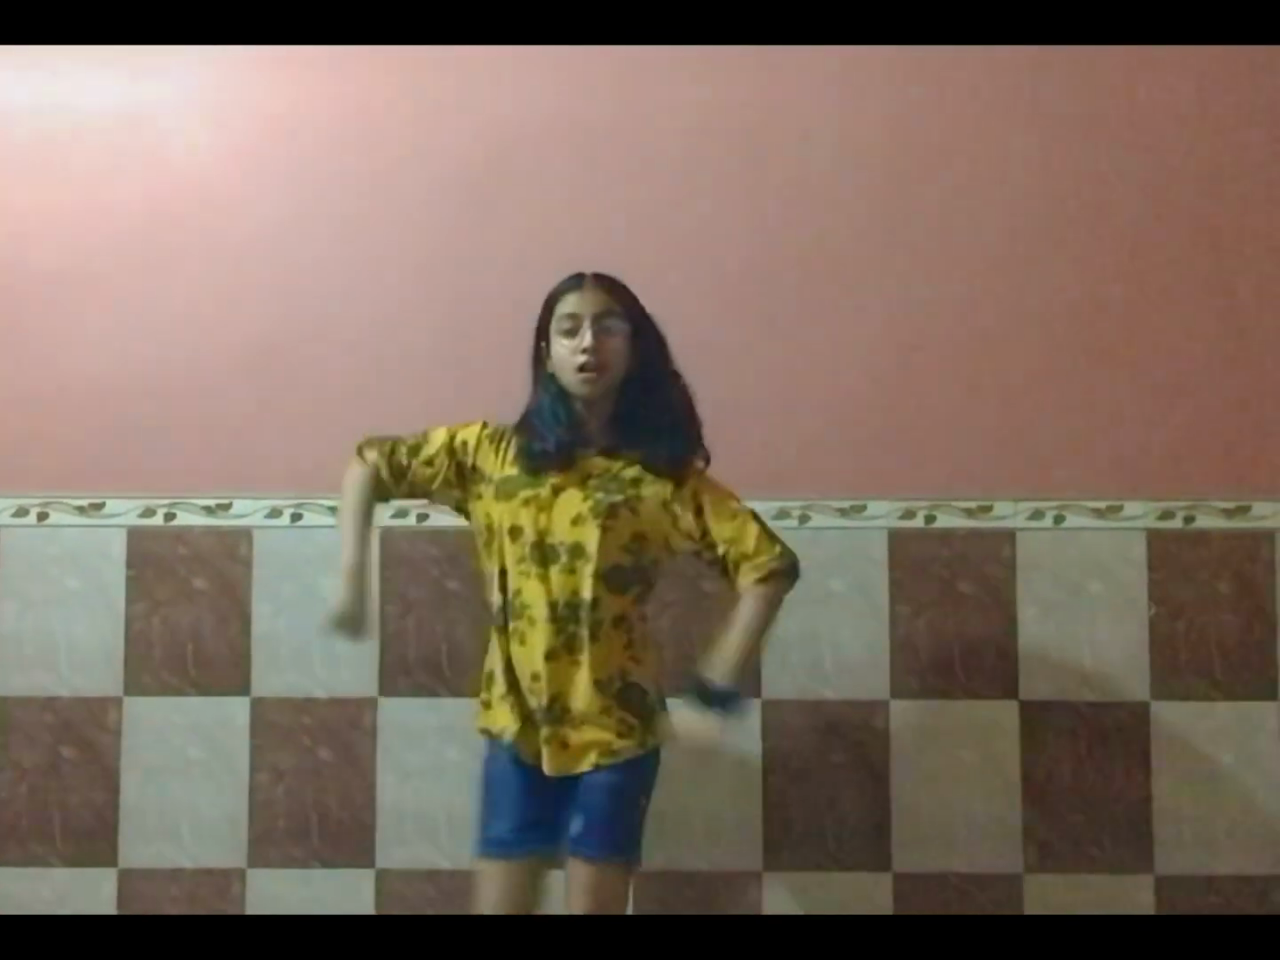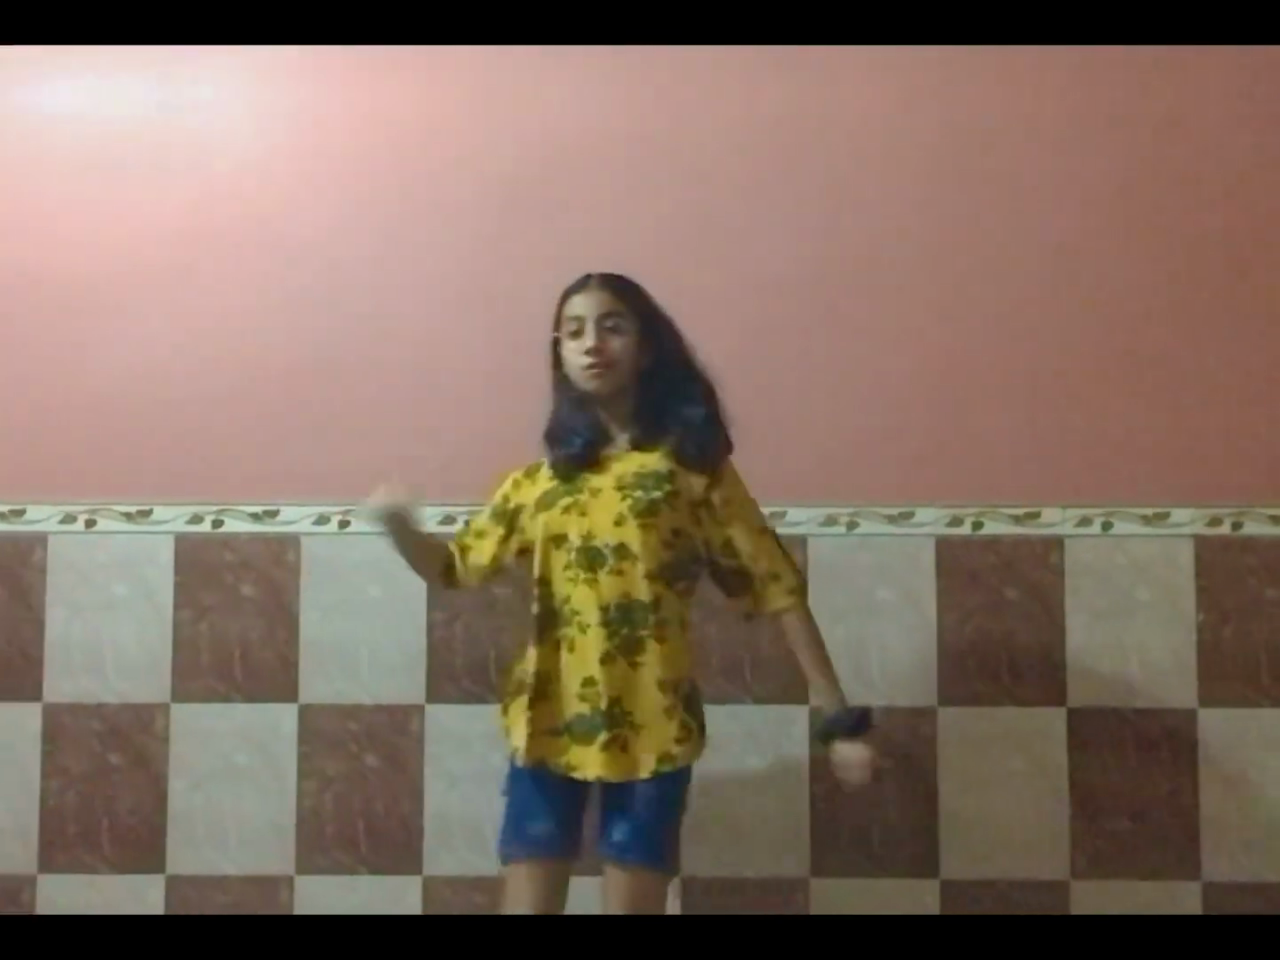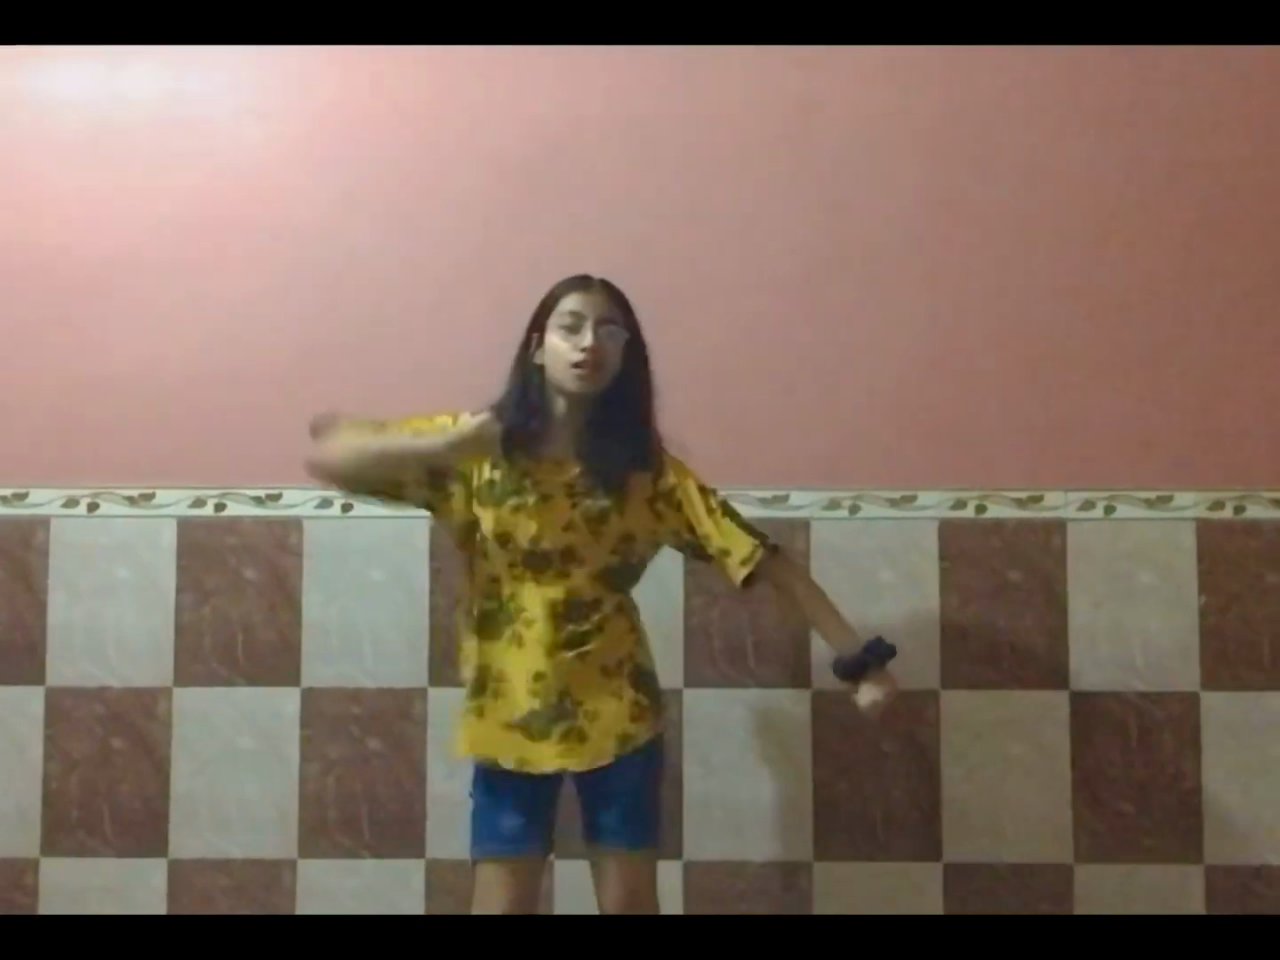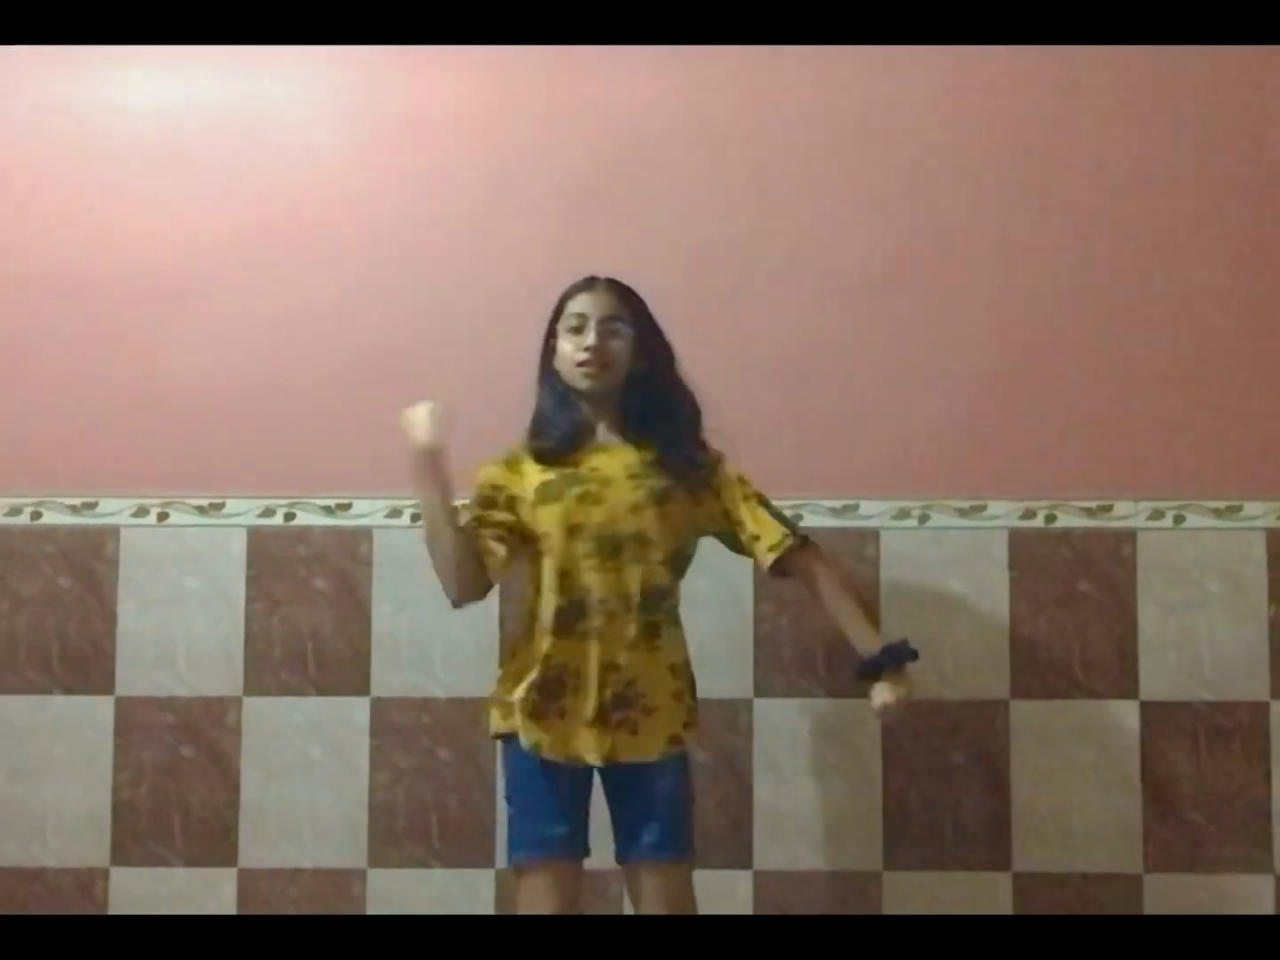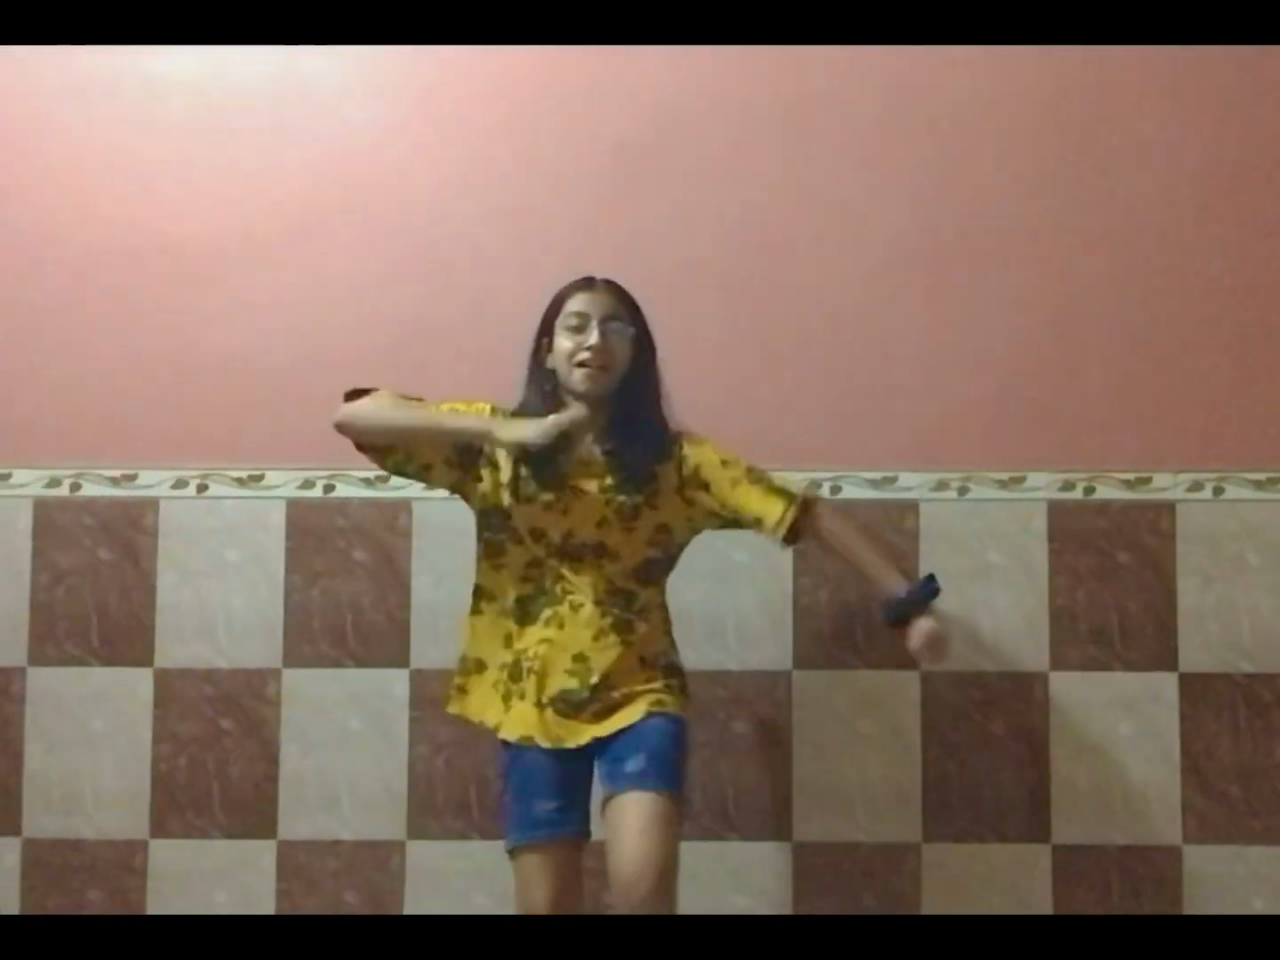
dt=0.4s
person 1, frame 1
left shoulder: (665, 473)
right shoulder: (490, 452)
left elbow: (770, 565)
right elbow: (369, 465)
left wrist: (715, 690)
right wrist: (352, 574)
left hip: (613, 727)
right hip: (518, 720)
left knee: (593, 915)
right knee: (501, 916)
person 1, frame 2
left shoulder: (694, 468)
right shoulder: (538, 479)
left elbow: (778, 592)
right elbow: (455, 570)
left wrist: (837, 717)
right wrist: (398, 524)
left hip: (653, 729)
right hip: (548, 726)
left knee: (633, 918)
right knee: (523, 916)
person 1, frame 3
left shoulder: (646, 470)
right shoulder: (471, 454)
left elbow: (761, 560)
right elbow: (324, 457)
left wrist: (858, 655)
right wrist: (441, 445)
left hip: (613, 715)
right hip: (504, 717)
left knee: (630, 911)
right knee: (499, 910)
person 1, frame 4
left shoulder: (688, 464)
right shoulder: (517, 474)
left elbow: (796, 556)
right elbow: (463, 586)
right wrist: (427, 461)
left hip: (652, 715)
right hip: (545, 717)
left knee: (668, 910)
right knee: (545, 910)
person 1, frame 5
left shoulder: (674, 459)
right shoulder: (496, 444)
left elbow: (804, 515)
right elbow: (353, 416)
left wrist: (906, 598)
right wrist: (499, 432)
left hip: (639, 695)
right hip: (532, 700)
left knee: (641, 886)
right knee: (544, 906)
